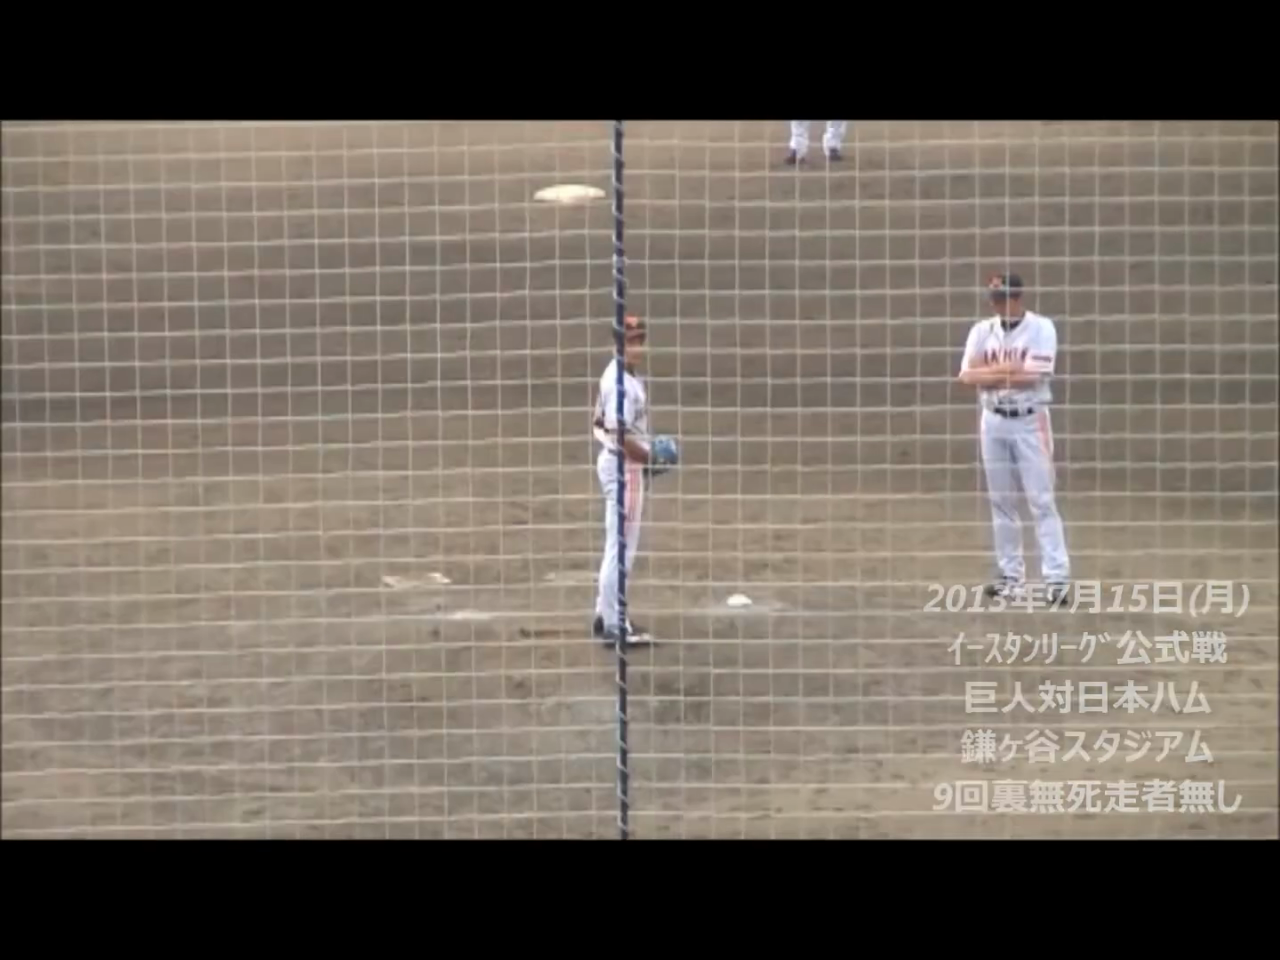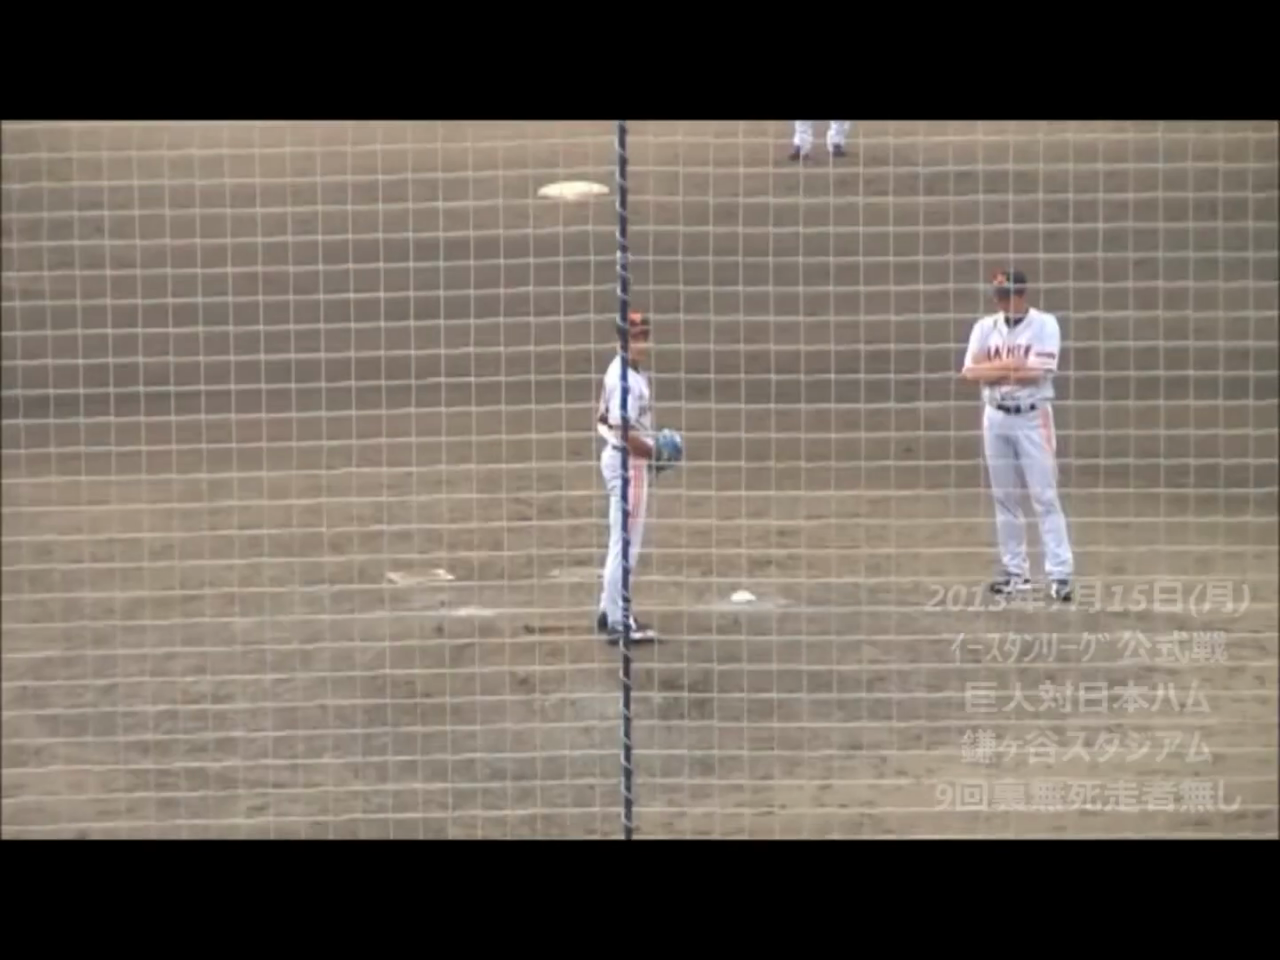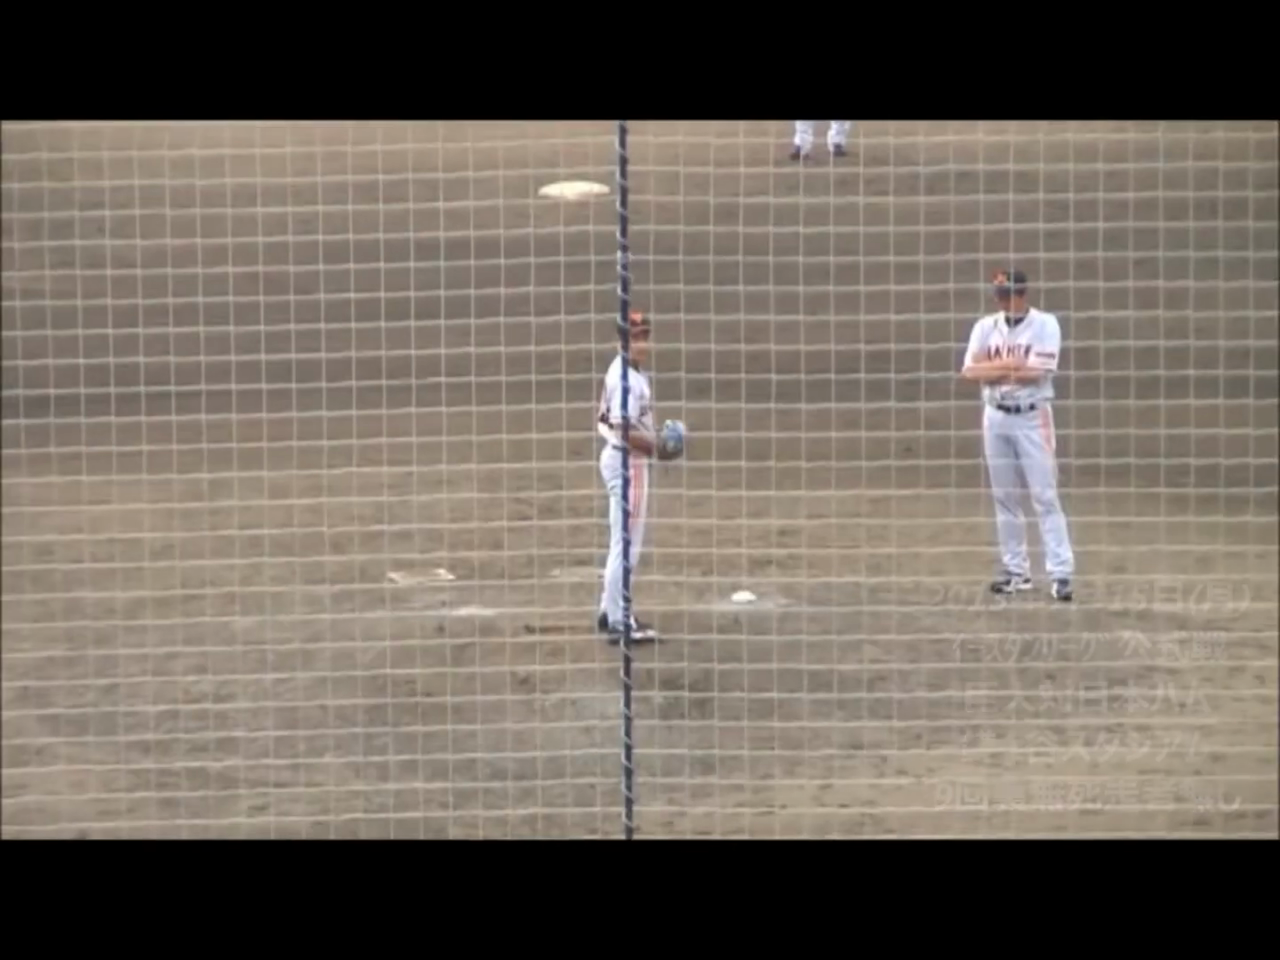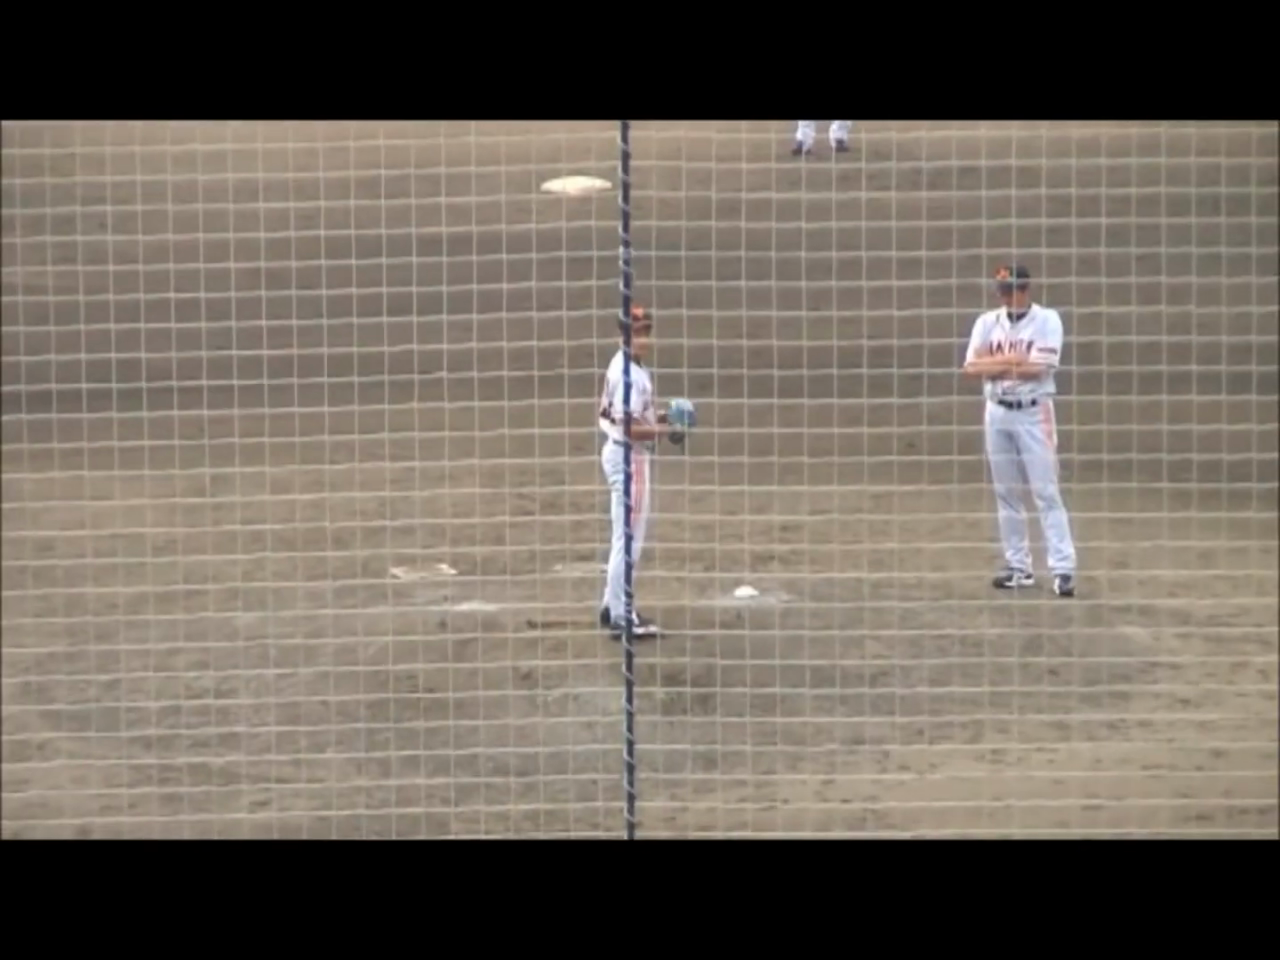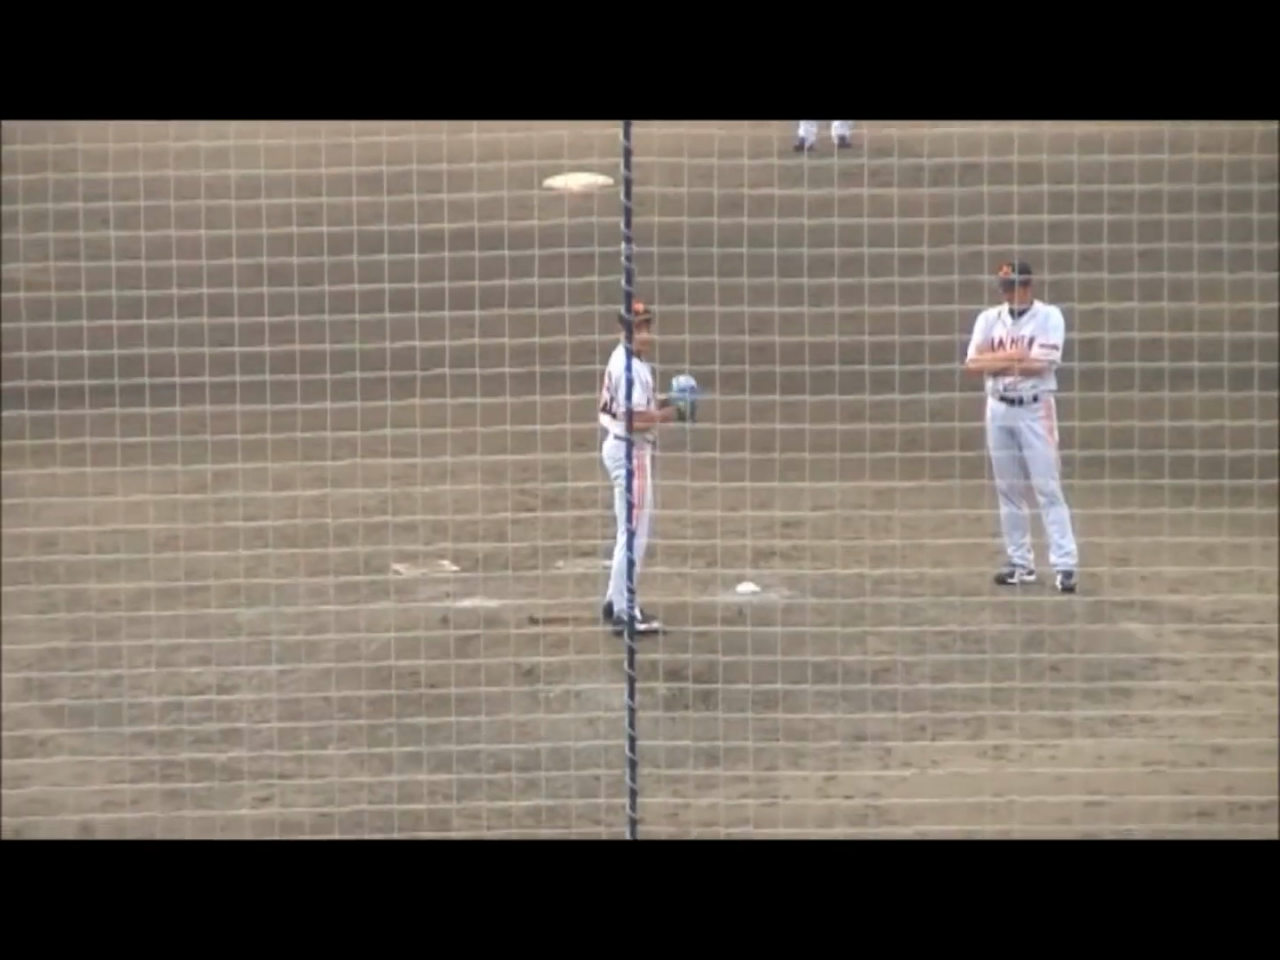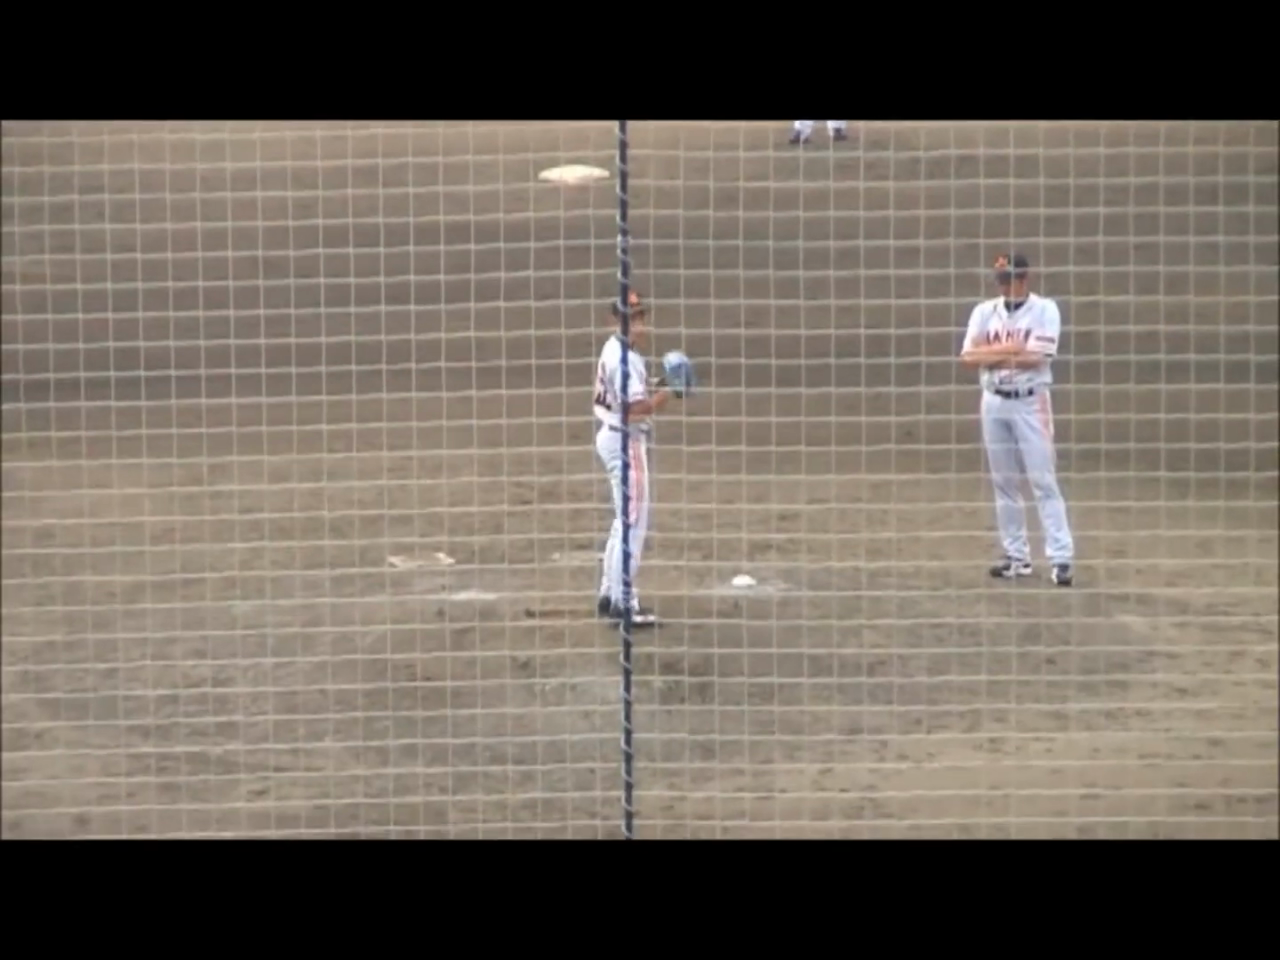
dt=0.1s
person 1, frame 1
left shoulder: (630, 376)
right shoulder: (619, 381)
right elbow: (618, 435)
left wrist: (646, 450)
right wrist: (648, 457)
left hip: (624, 464)
right hip: (622, 466)
left knee: (619, 545)
right knee: (620, 546)
left ankle: (605, 617)
right ankle: (613, 626)
person 1, frame 2
left shoulder: (632, 371)
right shoulder: (623, 376)
right elbow: (623, 432)
left wrist: (653, 445)
right wrist: (654, 453)
left hip: (631, 460)
right hip: (627, 463)
left knee: (624, 541)
right knee: (625, 542)
left ankle: (610, 613)
right ankle: (618, 623)
person 1, frame 3
left shoulder: (634, 371)
right shoulder: (625, 376)
right elbow: (625, 432)
left wrist: (656, 434)
right wrist: (659, 447)
left hip: (627, 460)
right hip: (626, 462)
left knee: (624, 541)
right knee: (626, 543)
left ankle: (611, 612)
right ankle: (619, 622)
person 1, frame 4
left shoulder: (635, 366)
right shoulder: (626, 371)
right elbow: (629, 427)
left wrist: (658, 419)
right wrist: (666, 430)
left hip: (628, 454)
right hip: (628, 456)
left knee: (627, 536)
right knee: (628, 538)
left ankle: (613, 607)
right ankle: (621, 618)
person 1, frame 5
left shoulder: (631, 360)
right shoulder: (629, 365)
right elbow: (637, 418)
left wrist: (663, 404)
right wrist: (673, 411)
left hip: (624, 448)
right hip: (629, 451)
left knee: (629, 531)
right knee: (634, 532)
left ankle: (615, 603)
right ankle: (625, 613)
person 1, frame 6
left shoulder: (621, 350)
right shoulder: (622, 357)
left elbow: (633, 395)
right elbow: (636, 408)
left wrist: (656, 388)
right wrist: (667, 394)
left hip: (616, 439)
right hip: (625, 442)
left knee: (625, 522)
right knee: (632, 523)
left ankle: (611, 595)
right ankle: (623, 604)
person 2, frame 1
left shoulder: (1041, 327)
right shoulder: (981, 330)
left elbow: (1034, 376)
right elbow: (967, 377)
left wrist: (989, 373)
right wrist: (1010, 368)
left hip: (1030, 421)
right hip: (993, 421)
left knee: (1042, 500)
right knee: (1001, 501)
left ankle: (1056, 578)
right ankle: (1011, 575)
person 2, frame 2
left shoulder: (1045, 324)
right shoulder: (984, 327)
left elbow: (1036, 373)
right elbow: (970, 372)
left wrist: (992, 368)
right wrist: (1013, 365)
left hip: (1033, 417)
right hip: (996, 418)
left knee: (1045, 497)
right knee: (1004, 497)
left ankle: (1060, 574)
right ankle: (1015, 572)
person 2, frame 3
left shoulder: (1046, 324)
right shoulder: (985, 326)
left elbow: (1037, 372)
right elbow: (970, 372)
left wrist: (992, 368)
right wrist: (1012, 364)
left hip: (1033, 417)
right hip: (996, 417)
left knee: (1045, 496)
right knee: (1004, 497)
left ankle: (1061, 573)
right ankle: (1016, 571)
person 2, frame 4
left shoulder: (1048, 320)
right shoulder: (987, 322)
left elbow: (1038, 368)
right elbow: (971, 367)
left wrist: (994, 363)
right wrist: (1014, 359)
left hip: (1034, 412)
right hip: (997, 413)
left knee: (1046, 492)
right knee: (1006, 493)
left ankle: (1063, 569)
right ankle: (1018, 566)
person 2, frame 5
left shoulder: (1049, 316)
right shoulder: (989, 318)
left elbow: (1041, 364)
right elbow: (973, 364)
left wrist: (994, 360)
right wrist: (1015, 355)
left hip: (1035, 408)
right hip: (999, 409)
left knee: (1047, 488)
right knee: (1007, 489)
left ankle: (1065, 565)
right ankle: (1020, 563)
person 2, frame 6
left shoulder: (1045, 309)
right shoulder: (984, 311)
left elbow: (1036, 357)
right elbow: (969, 356)
left wrist: (990, 353)
right wrist: (1011, 348)
left hip: (1031, 401)
right hip: (994, 402)
left knee: (1043, 481)
right knee: (1003, 482)
left ankle: (1061, 558)
right ankle: (1016, 555)
